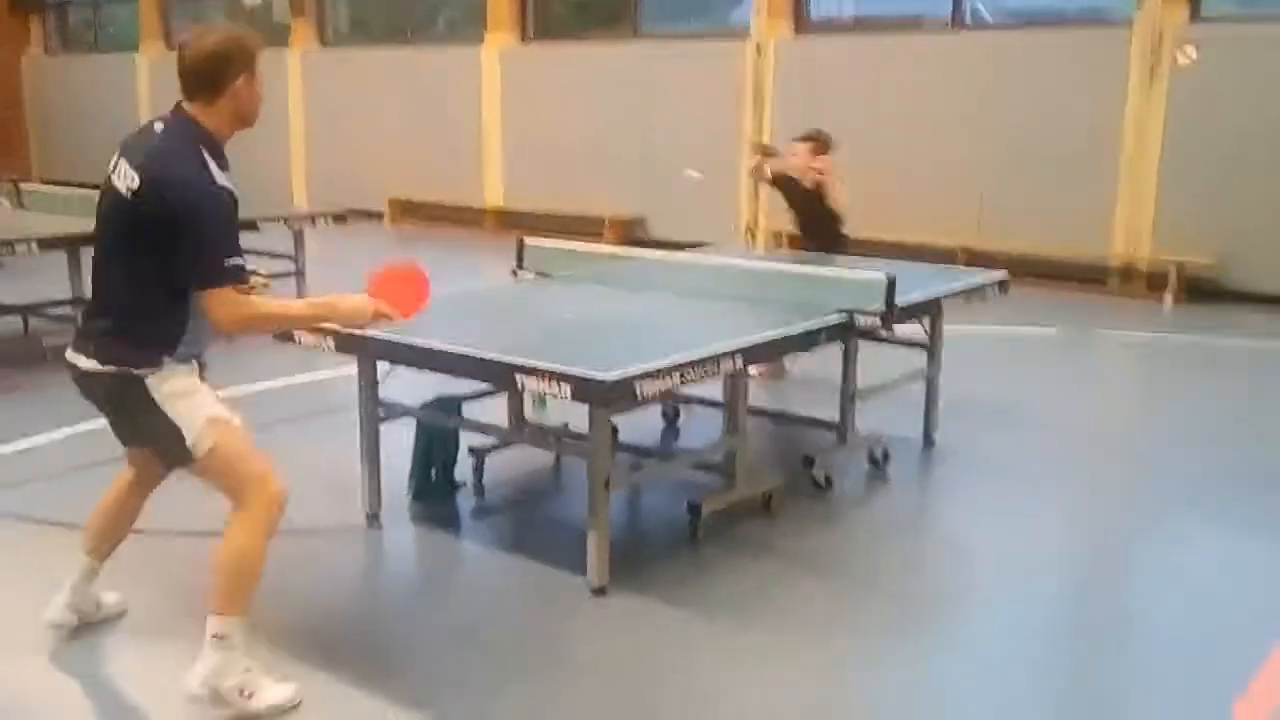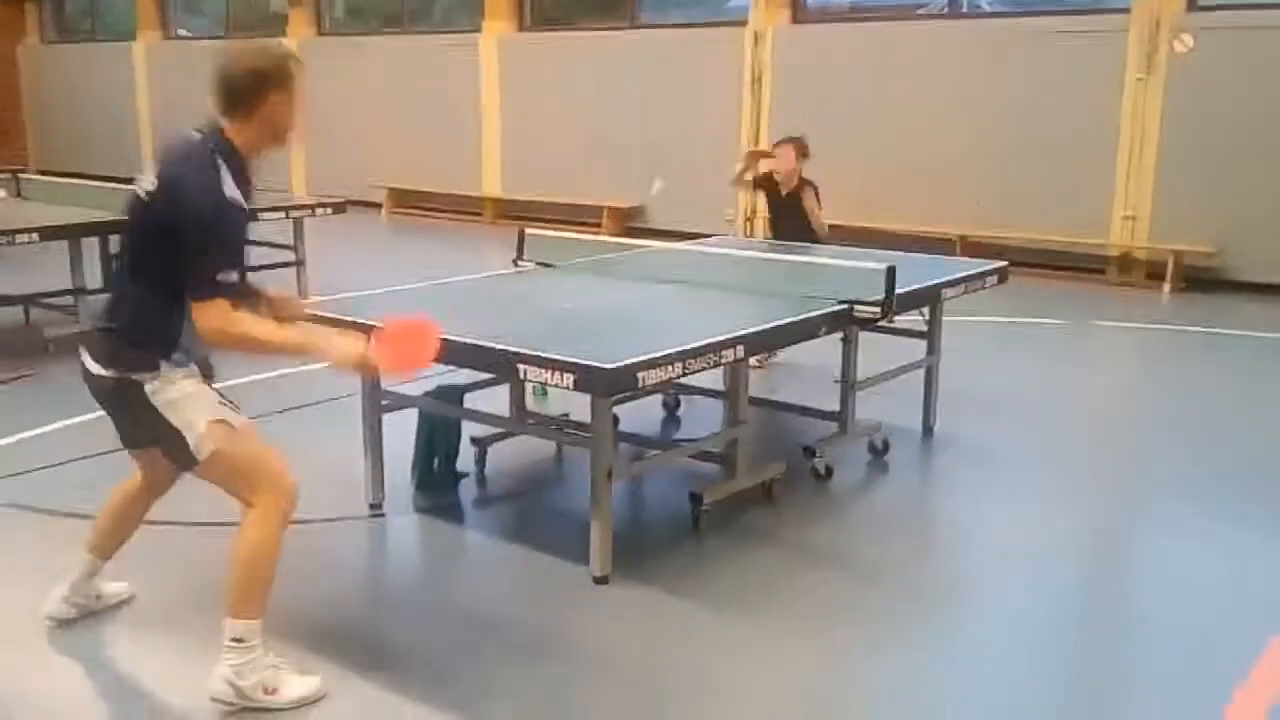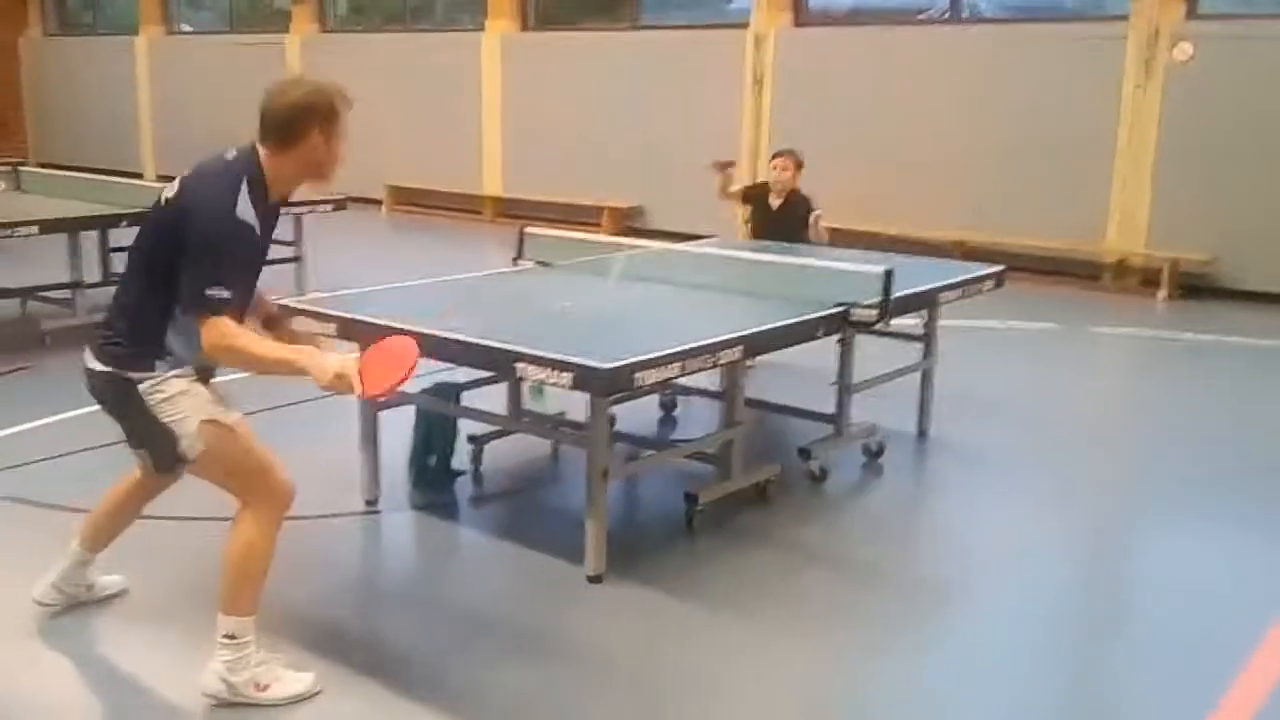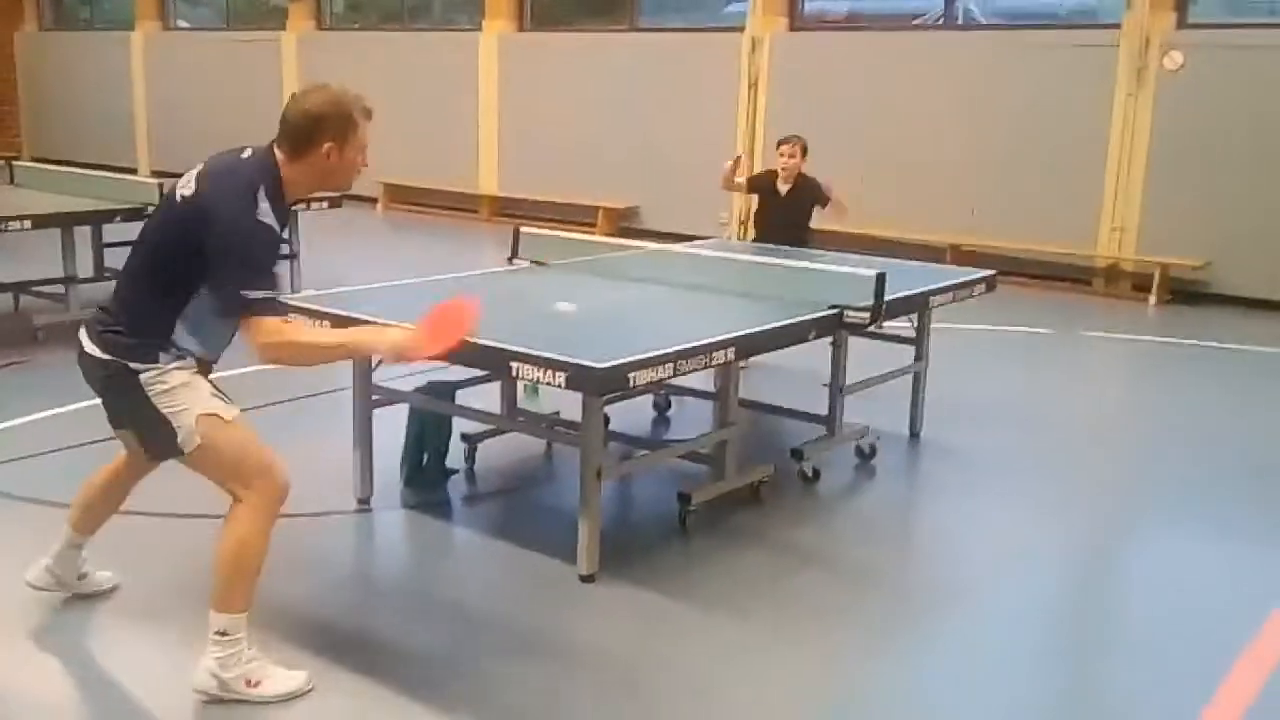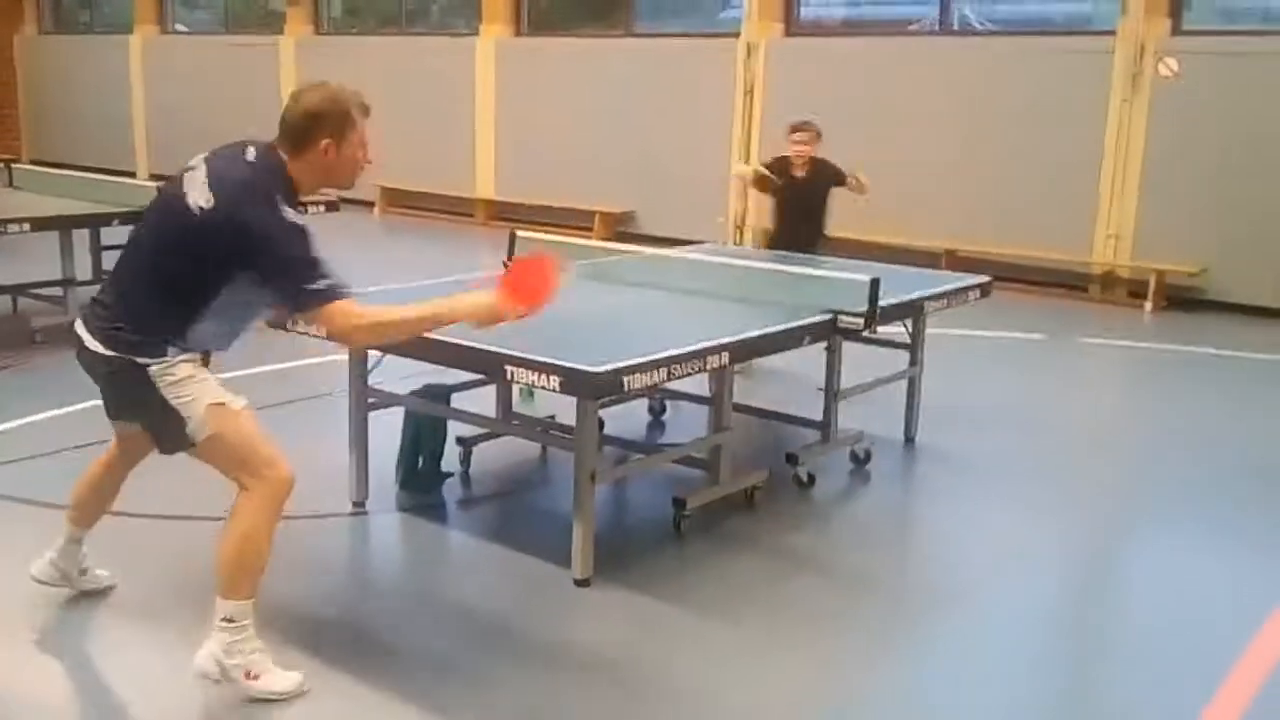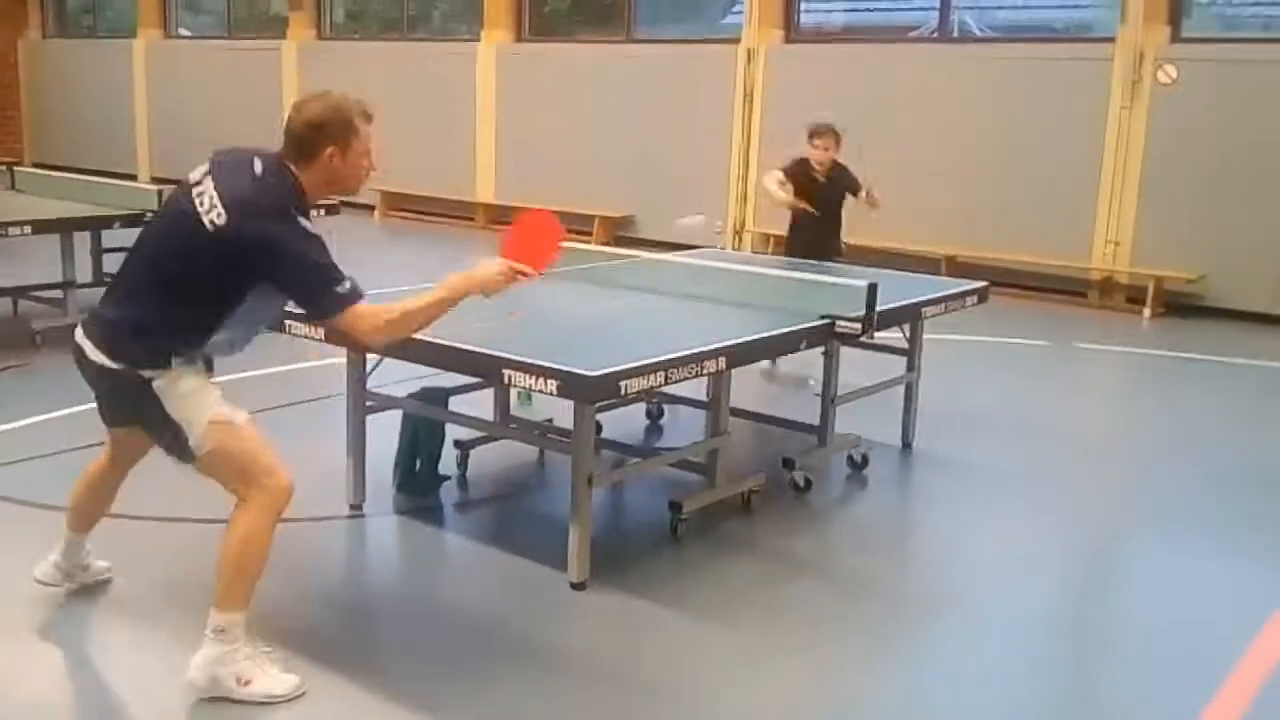
dt=0.1s
person 1, frame 1
left shoulder: (147, 140)
right shoulder: (199, 181)
right elbow: (226, 313)
left wrist: (241, 285)
right wrist: (331, 309)
left hip: (105, 350)
right hip: (143, 366)
left knee: (148, 467)
right knee: (260, 492)
left ankle: (77, 596)
person 1, frame 2
left shoulder: (200, 157)
right shoulder: (214, 193)
right elbow: (214, 324)
left wrist: (263, 300)
right wrist: (318, 341)
left hip: (121, 354)
right hip: (147, 370)
left knee: (159, 471)
right knee: (272, 490)
left ankle: (77, 589)
right ankle: (241, 666)
person 1, frame 3
left shoulder: (237, 175)
right shoulder: (227, 212)
right elbow: (219, 340)
left wrist: (269, 319)
right wrist: (309, 361)
left hip: (128, 354)
right hip: (146, 370)
left knee: (161, 472)
right knee: (270, 490)
left ankle: (68, 577)
right ankle: (233, 663)
person 1, frame 4
left shoulder: (248, 167)
right shoulder: (245, 212)
right elbow: (270, 340)
left wrist: (274, 317)
right wrist: (367, 340)
left hip: (118, 343)
right hip: (141, 361)
left knee: (141, 457)
right knee: (263, 485)
left ankle: (60, 565)
right ankle: (227, 660)
person 1, frame 5
left shoulder: (239, 157)
right shoulder: (264, 218)
right elbow: (349, 325)
right wrist: (456, 309)
left hip: (106, 331)
right hip: (145, 355)
left knee: (130, 446)
right knee: (267, 477)
left ankle: (64, 559)
right ankle: (229, 647)
person 1, frame 6
left shoulder: (238, 164)
right shoulder: (279, 231)
left elbow: (183, 224)
right elbow: (371, 328)
right wrist: (468, 282)
left hip: (105, 341)
right hip: (150, 366)
left knee: (124, 449)
right knee: (267, 486)
left ankle: (67, 560)
right ankle: (222, 655)
